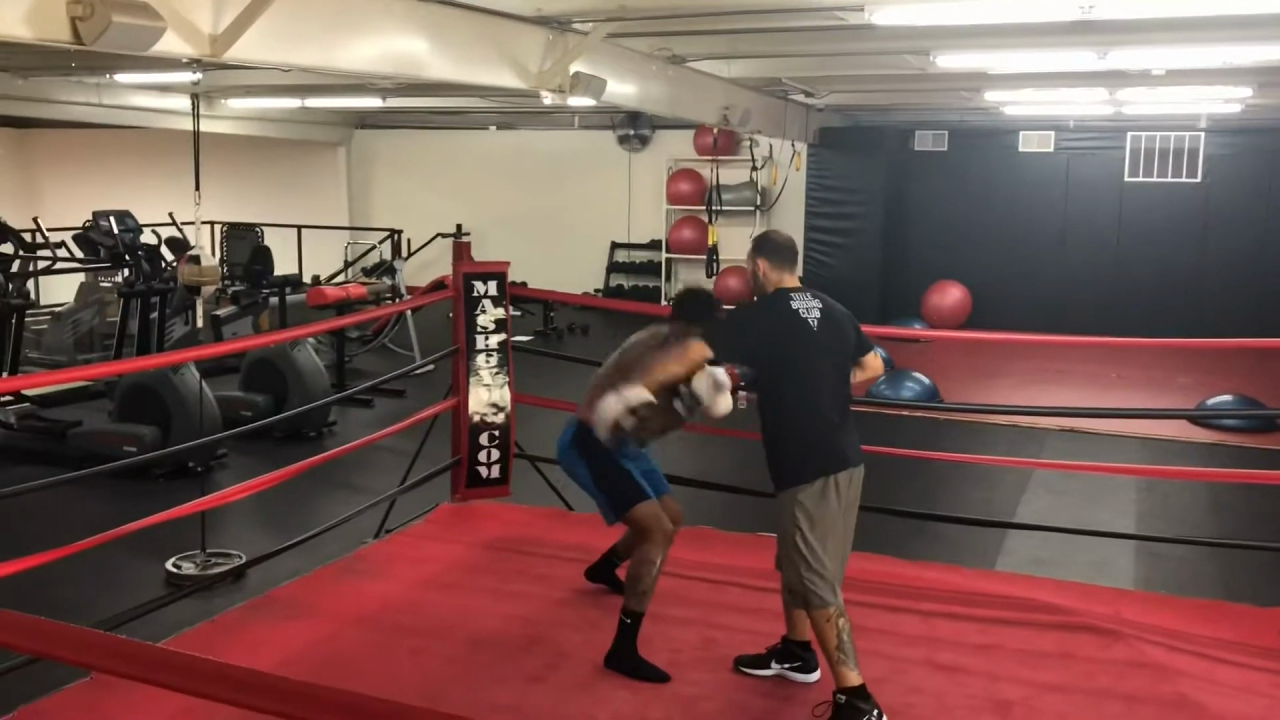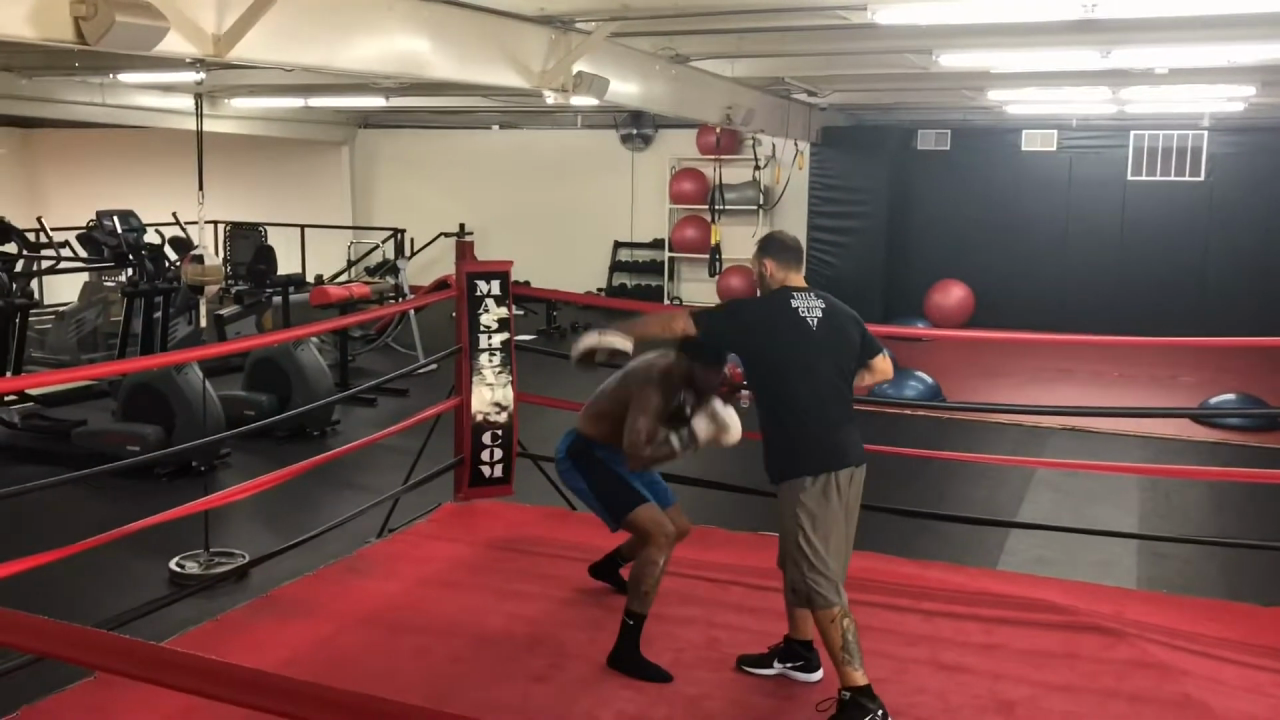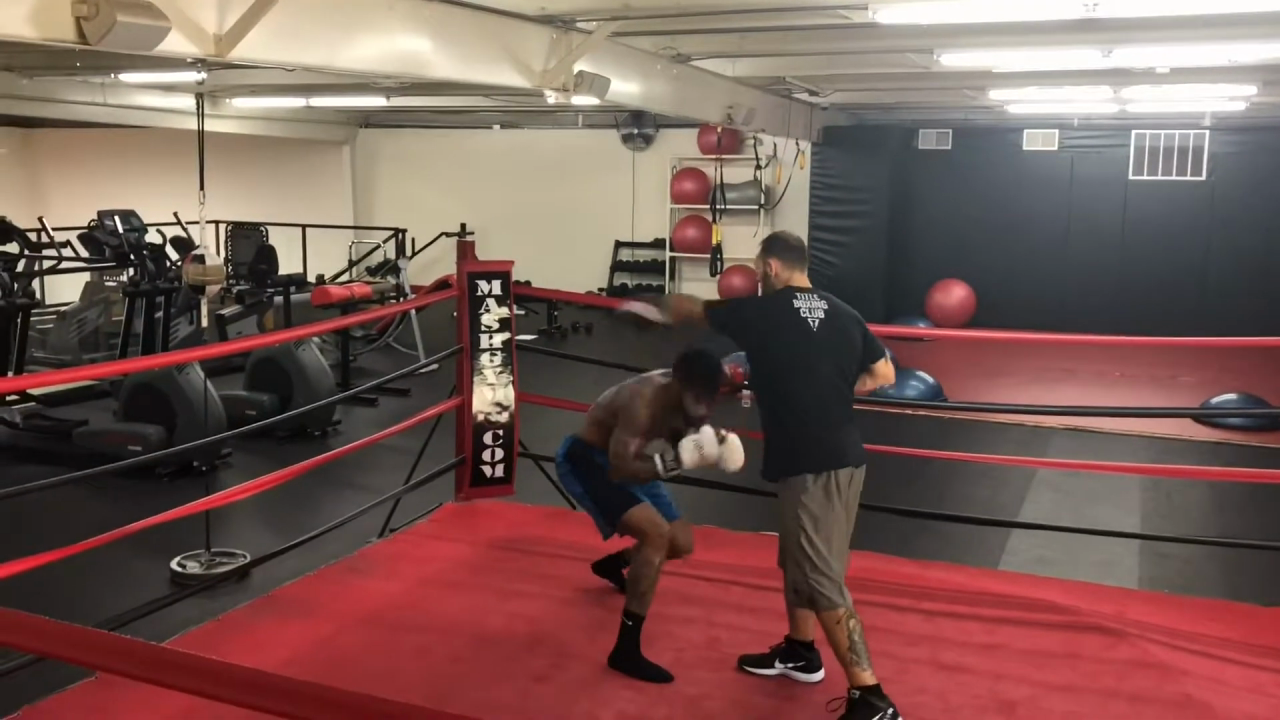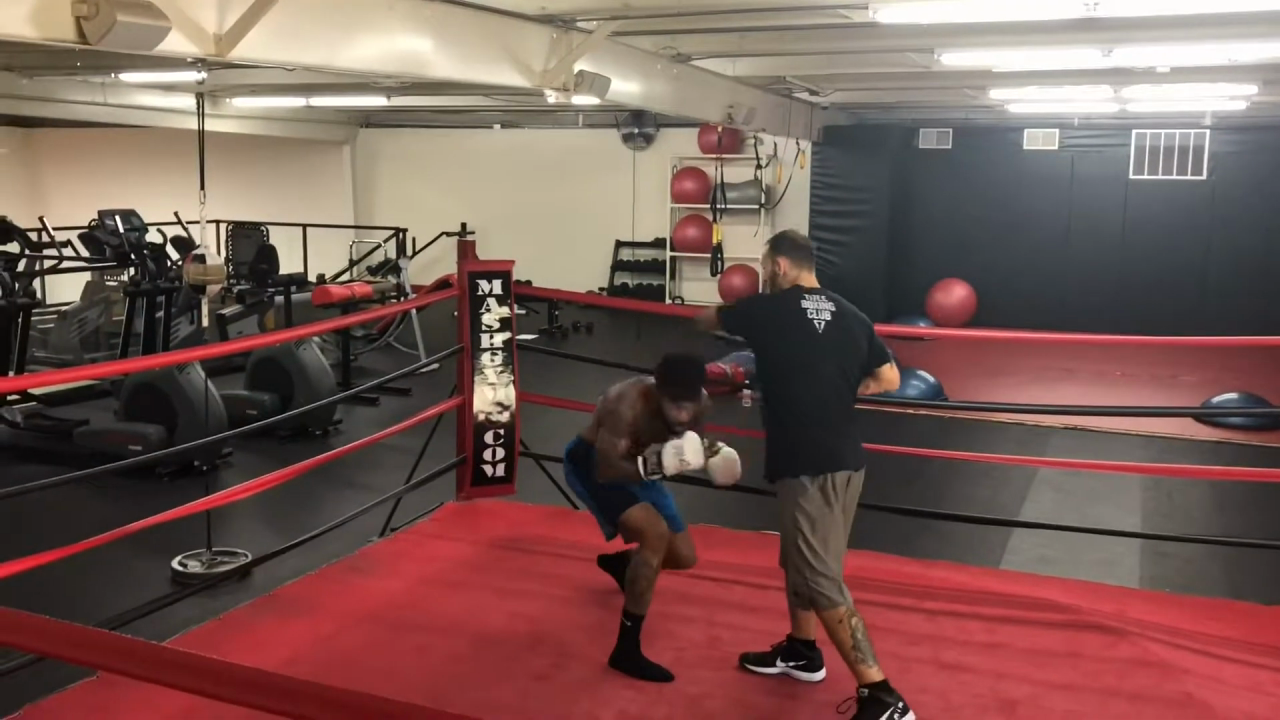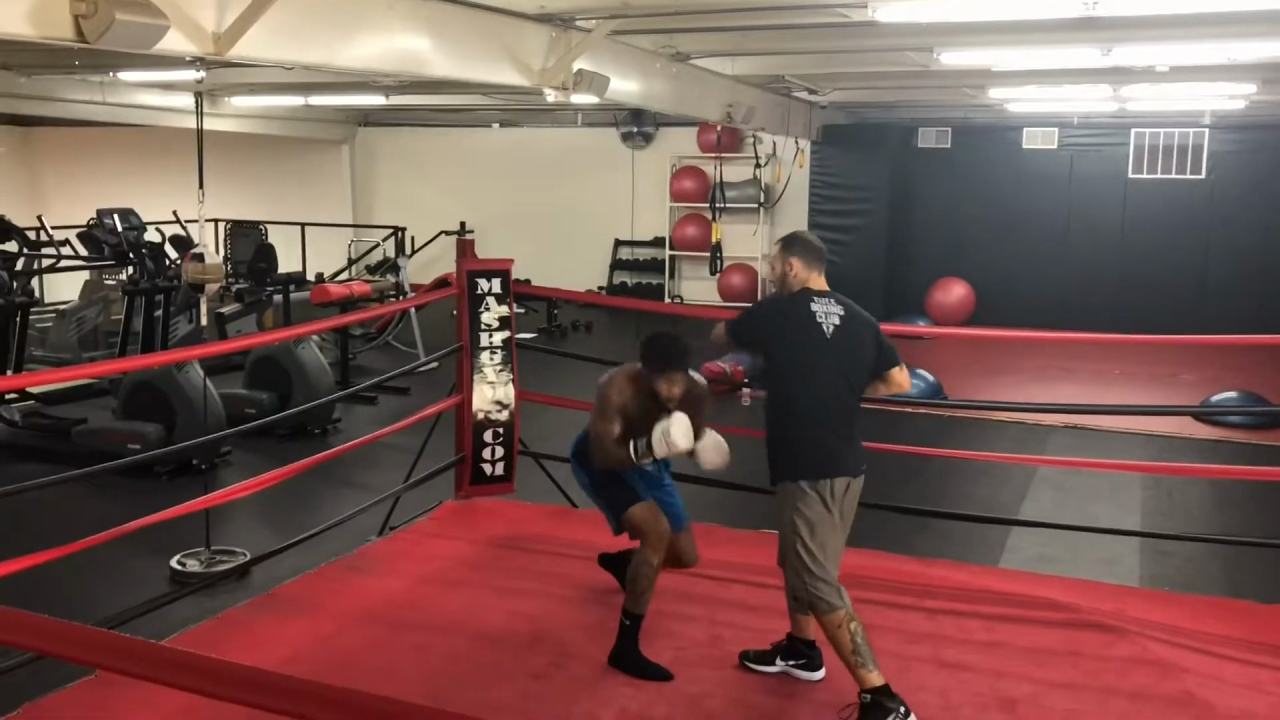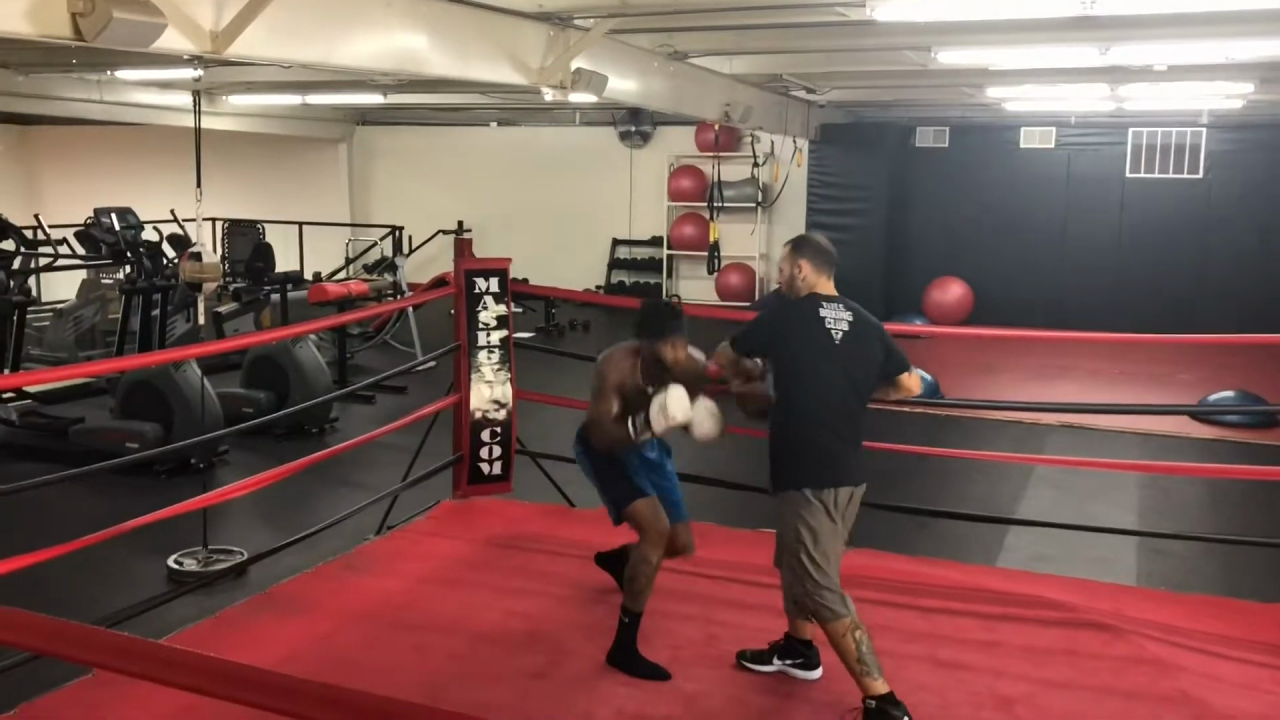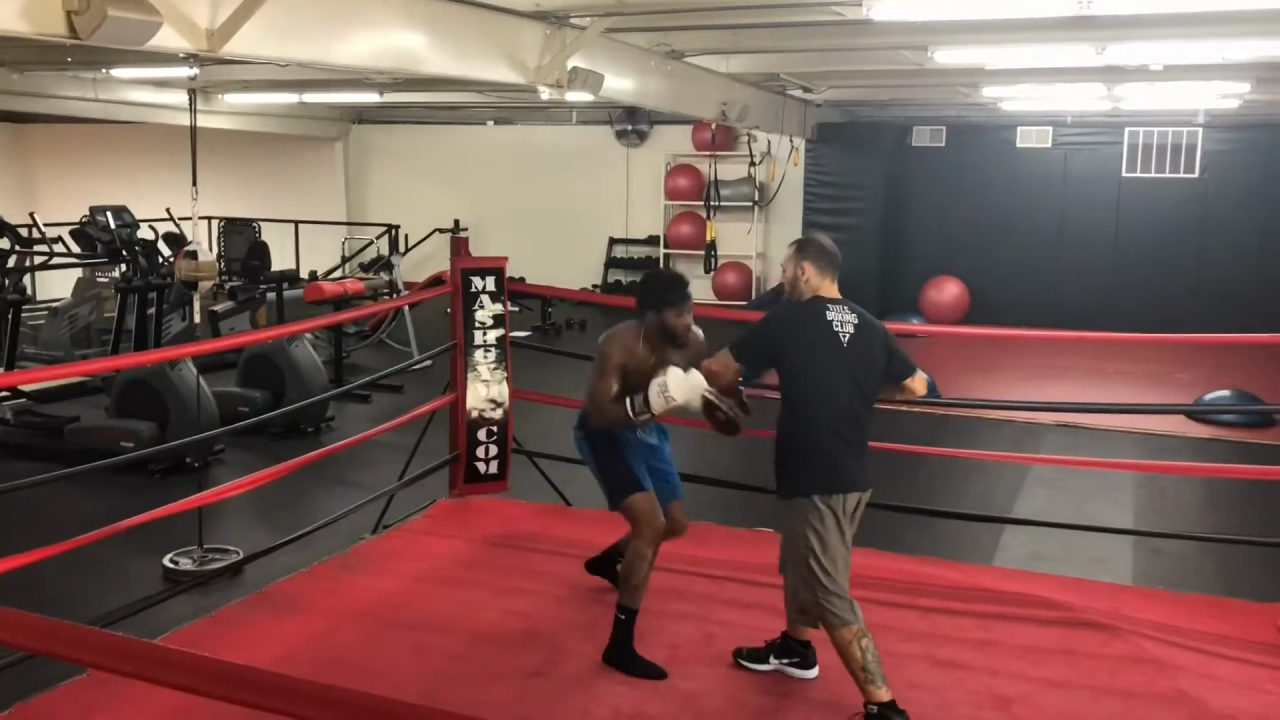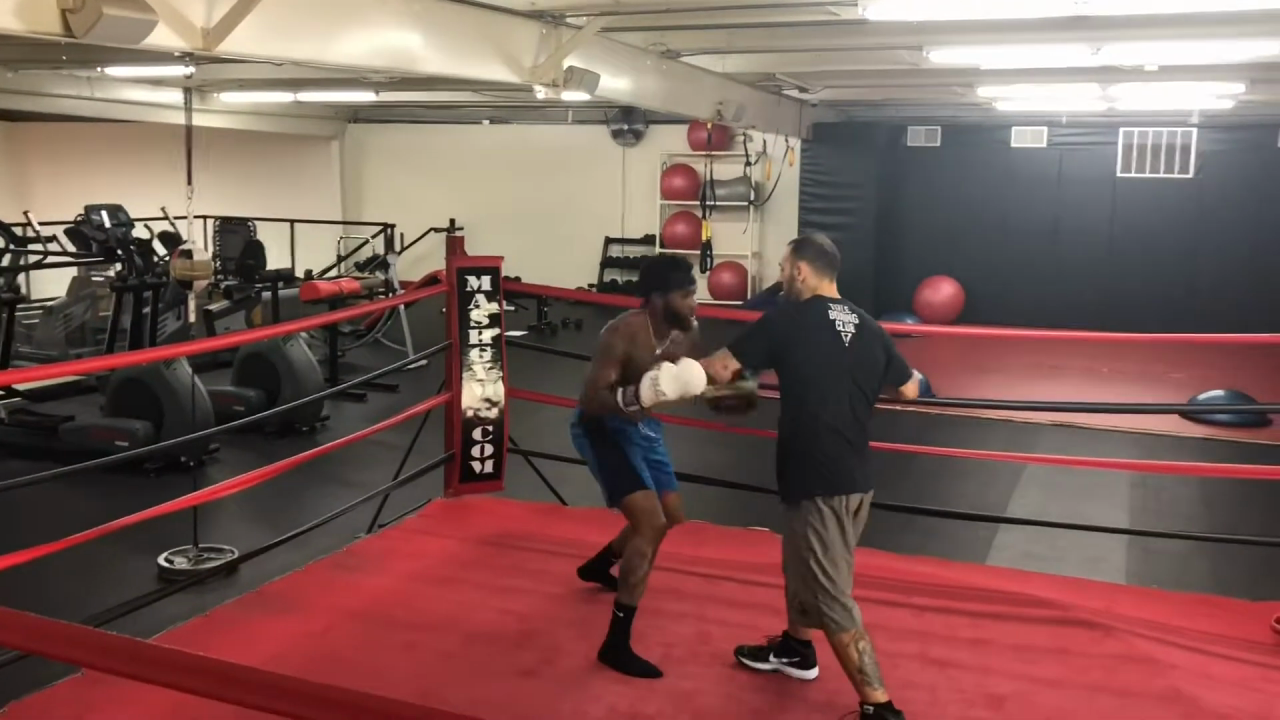
dt=0.1s
person 1, frame 1
left shoulder: (760, 314)
right shoulder: (832, 312)
right elbow: (872, 367)
left hip: (807, 468)
right hip: (843, 458)
left knee: (816, 582)
right knee: (795, 564)
right ankle: (794, 651)
person 1, frame 2
left shoulder: (758, 314)
right shoulder: (841, 313)
left elbow: (678, 322)
right elbow: (882, 370)
left wrist: (615, 334)
left hip: (810, 465)
right hip: (847, 457)
left knee: (818, 578)
right knee: (799, 561)
right ankle: (799, 650)
person 1, frame 3
left shoulder: (757, 311)
right shoulder: (843, 313)
left elbow: (692, 310)
right elbow: (885, 375)
left wrist: (653, 307)
left hip: (806, 467)
right hip: (846, 458)
left knee: (822, 580)
right knee: (802, 561)
right ankle: (799, 651)
person 1, frame 4
left shoulder: (768, 311)
right shoulder: (851, 316)
left elbow: (714, 316)
right elbow: (889, 379)
left wrist: (714, 311)
left hip: (806, 467)
right hip: (843, 461)
left knee: (817, 578)
right knee: (798, 561)
right ankle: (799, 649)
person 1, frame 5
left shoulder: (777, 312)
right shoulder: (859, 320)
left elbow: (722, 335)
right elbow: (898, 381)
left hip: (805, 470)
right hip: (846, 466)
left knee: (819, 584)
right knee: (800, 561)
right ankle: (800, 650)
person 1, frame 6
left shoulder: (784, 318)
right shoulder: (867, 325)
left elbow: (725, 357)
right elbow: (910, 385)
left wrist: (743, 378)
left hip: (808, 476)
right hip: (847, 472)
left knee: (824, 590)
right knee: (797, 563)
right ankle: (797, 648)
person 1, frame 7
left shoulder: (787, 321)
right shoulder: (871, 328)
left elbow: (722, 366)
right elbow: (917, 386)
left wrist: (704, 370)
left hip: (814, 481)
right hip: (853, 476)
left knee: (832, 596)
right knee: (800, 566)
right ankle: (794, 649)
person 1, frame 8
left shoulder: (788, 320)
right shoulder: (869, 329)
left elbow: (720, 368)
right elbow: (909, 390)
left hip: (817, 483)
right hip: (855, 477)
left knee: (830, 597)
right knee: (803, 567)
right ankle: (795, 648)
person 2, frame 1
left shoulder: (672, 347)
right shoulder: (652, 352)
left elbow: (662, 403)
right elbow: (644, 426)
left wrist: (702, 393)
right wrist: (693, 398)
left hip: (617, 438)
right hip: (589, 443)
left knee: (668, 520)
right knee: (657, 532)
left ankle: (603, 569)
right ankle: (622, 651)
person 2, frame 2
left shoulder: (679, 374)
right shoulder: (652, 382)
left elbow: (672, 422)
right elbow: (637, 456)
left wrist: (711, 420)
right wrist: (694, 434)
left hip: (617, 451)
right hip: (586, 455)
left knee: (678, 528)
right knee: (660, 534)
left ankle: (606, 566)
right ankle: (626, 652)
person 2, frame 3
left shoulder: (690, 395)
right shoulder: (643, 400)
left elbow: (683, 433)
right elbow: (619, 471)
left wrist: (715, 443)
right wrist: (675, 459)
left hip: (634, 464)
right hip: (588, 462)
left knee: (681, 545)
right knee: (657, 535)
left ankle: (612, 564)
right ankle: (626, 651)
person 2, frame 4
left shoulder: (696, 402)
right shoulder: (628, 403)
left elbow: (688, 437)
right elbow: (606, 470)
left wrist: (710, 453)
right wrist: (660, 465)
left hip: (635, 466)
right hip: (592, 464)
left knee: (683, 556)
right knee: (655, 535)
left ankle: (618, 561)
right ankle: (627, 651)
person 2, frame 5
left shoulder: (694, 388)
right shoulder: (617, 387)
left elbow: (693, 427)
right elbow: (602, 456)
left wrist: (704, 442)
right wrist: (651, 446)
left hip: (648, 463)
right hip: (601, 461)
left knee: (685, 557)
right knee: (657, 536)
left ankle: (621, 561)
right ankle: (626, 650)
person 2, frame 6
left shoulder: (694, 365)
right shoulder: (615, 365)
left elbow: (692, 408)
right elbow: (601, 436)
left wrist: (701, 417)
right wrist: (649, 423)
left hip: (650, 448)
right hip: (605, 447)
left knee: (682, 544)
right knee: (656, 530)
left ankle: (618, 558)
right ankle: (624, 647)
person 2, frame 7
left shoulder: (693, 343)
right shoulder: (617, 344)
left elbow: (689, 387)
right elbow: (598, 414)
left wrist: (694, 393)
right wrist: (648, 402)
left hip: (649, 432)
right hip: (606, 434)
left knee: (676, 524)
right knee: (652, 526)
left ankle: (608, 561)
right ankle: (620, 647)
person 2, frame 8
left shoulder: (686, 331)
right shoulder: (622, 334)
left elbow: (683, 381)
right elbow: (591, 401)
left wrist: (691, 382)
right wrist: (639, 394)
left hip: (642, 425)
right hip: (604, 428)
left knee: (671, 515)
right knee: (651, 523)
left ankle: (600, 565)
right ankle: (616, 644)
